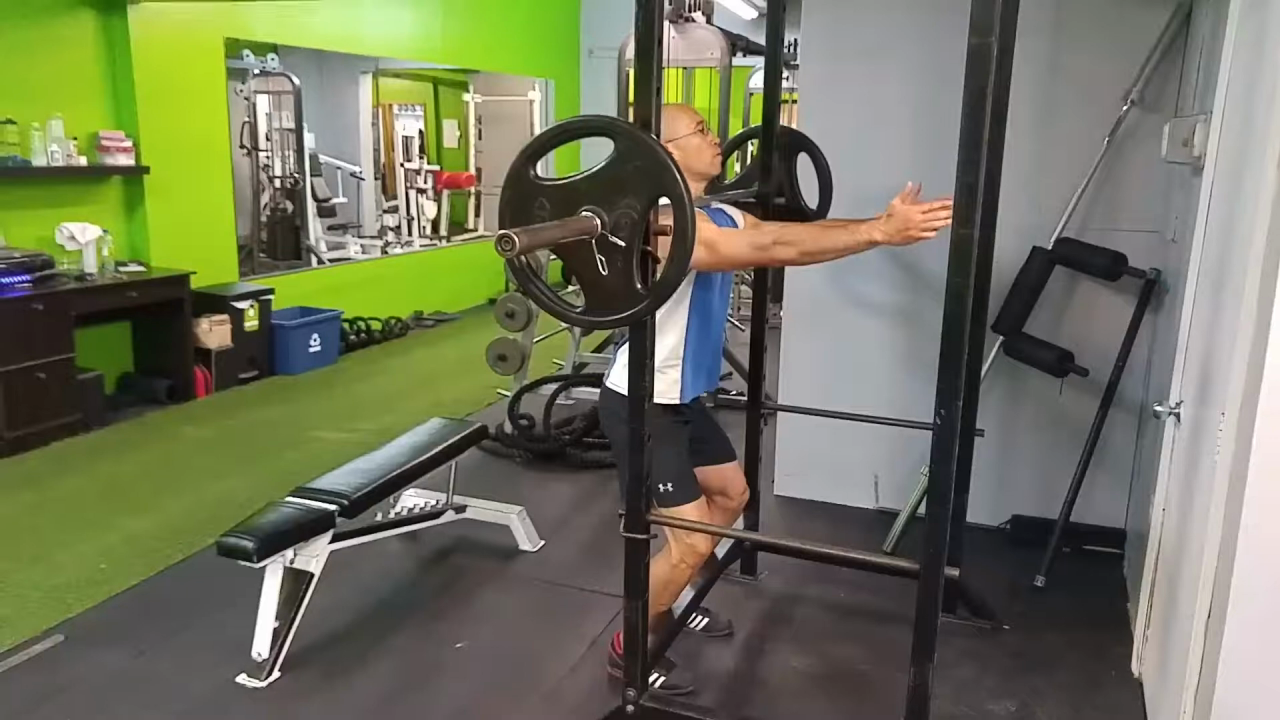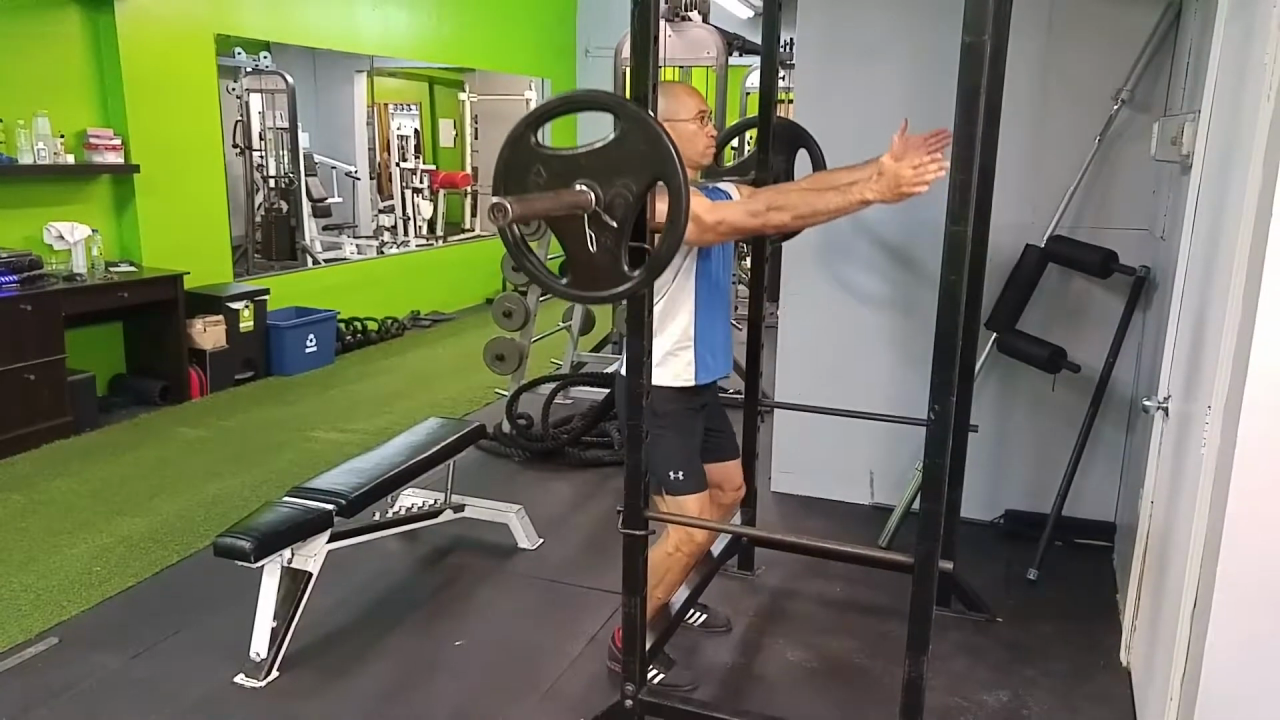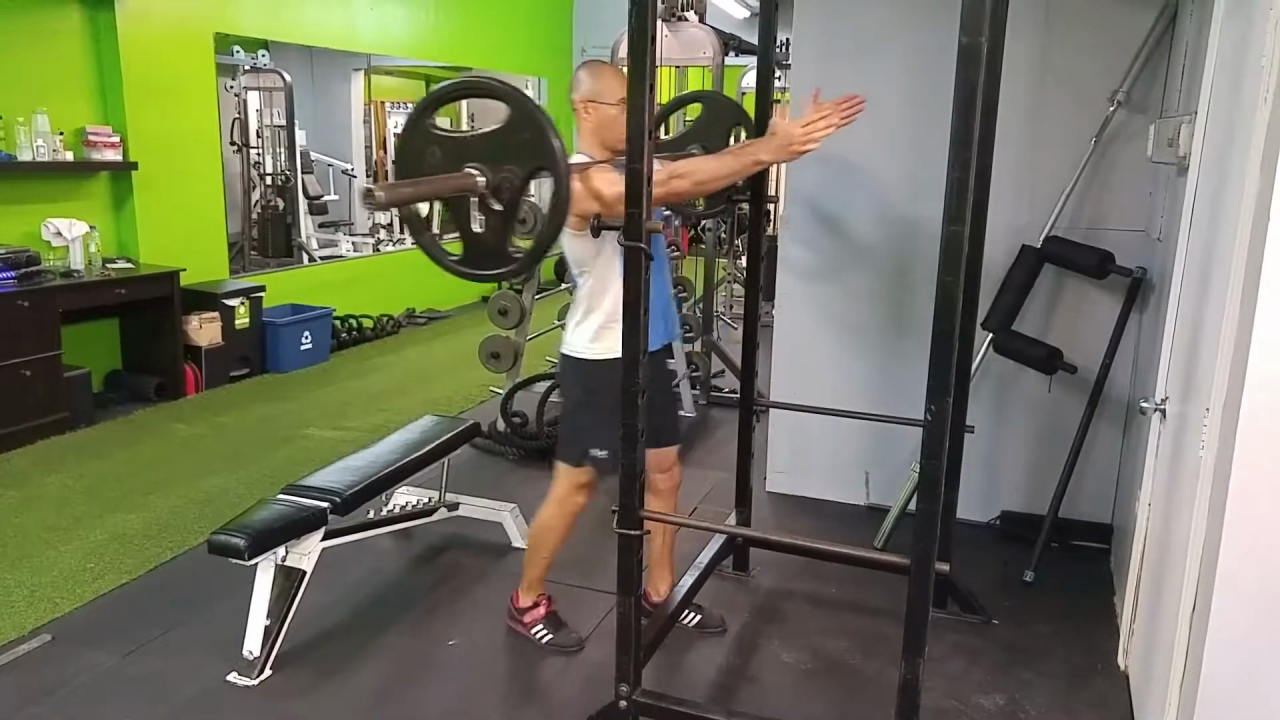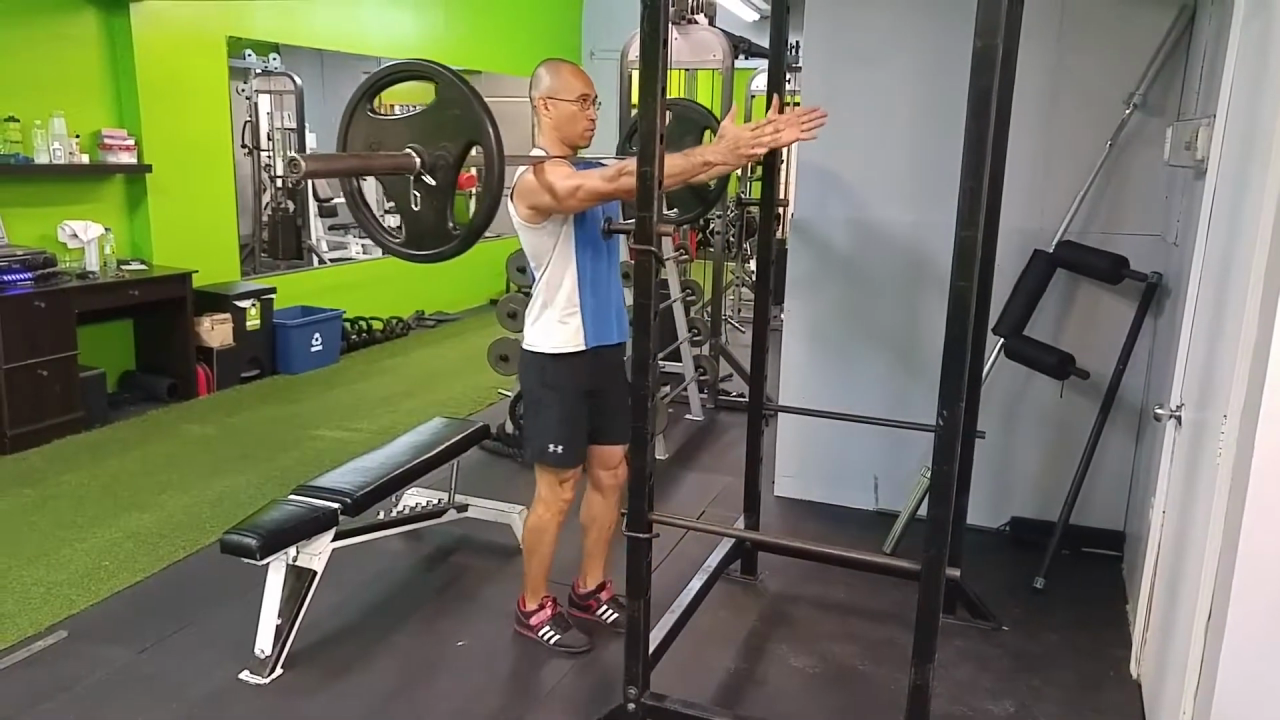
dt=1s
person 1, frame 1
left shoulder: (722, 217)
left elbow: (790, 231)
right elbow: (773, 250)
left wrist: (887, 220)
right wrist: (879, 233)
left hip: (681, 397)
right hip: (641, 403)
left knee: (731, 495)
right knee: (692, 540)
left ankle: (668, 602)
right ankle: (629, 647)
person 1, frame 2
left shoulder: (717, 195)
right shoulder: (666, 204)
left elbow: (795, 191)
right elbow: (769, 218)
left wrist: (882, 166)
right wrist: (873, 192)
left hip: (698, 383)
right hip: (658, 390)
left knee: (728, 492)
right knee: (690, 529)
left ankle: (667, 597)
right ankle: (629, 642)
person 1, frame 3
right shoulder: (583, 184)
left elbow: (693, 173)
right elbow: (672, 186)
left wrist: (783, 139)
right wrist: (770, 152)
left hip: (648, 354)
right hip: (599, 362)
left knee: (664, 476)
right knee: (573, 491)
left ankle: (659, 595)
right ankle: (527, 602)
person 1, frame 4
left shoulder: (592, 174)
right shoulder: (537, 181)
right elbow: (618, 182)
left wrist: (755, 144)
right wrist: (712, 153)
left hip: (604, 348)
right hip: (556, 357)
left knee: (610, 474)
right knee: (557, 491)
left ankle: (590, 589)
right ankle: (534, 606)
